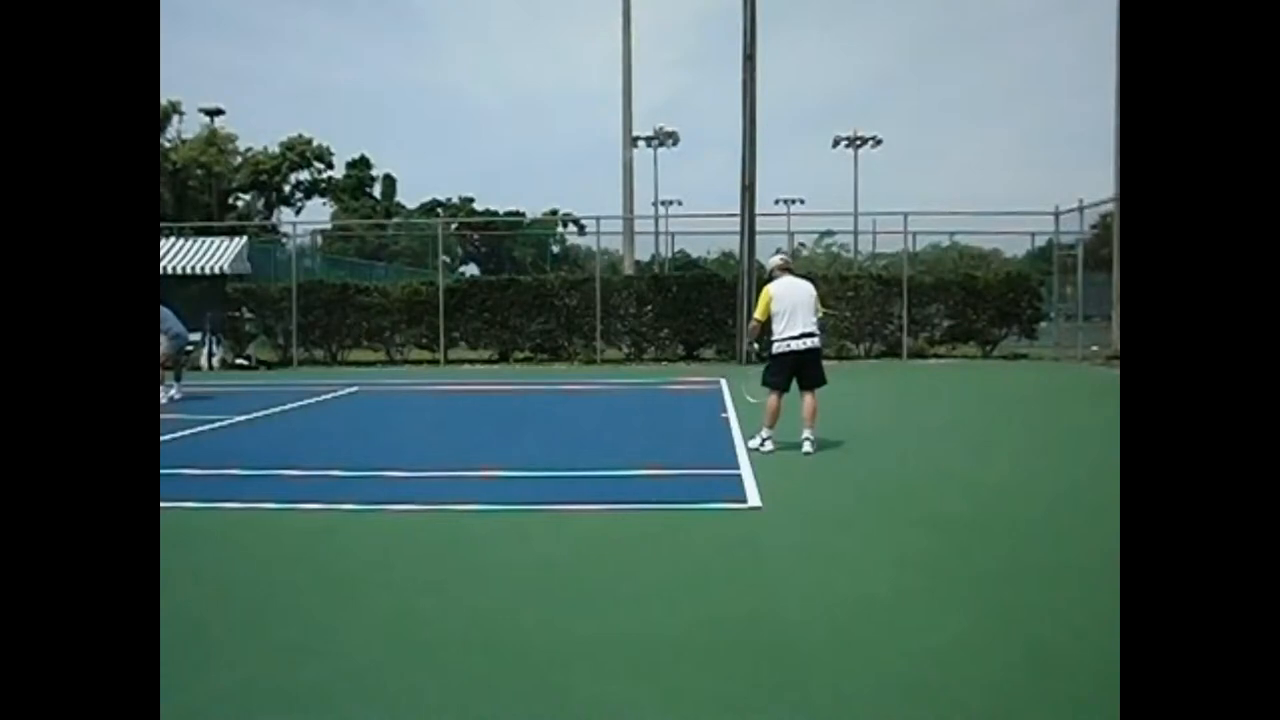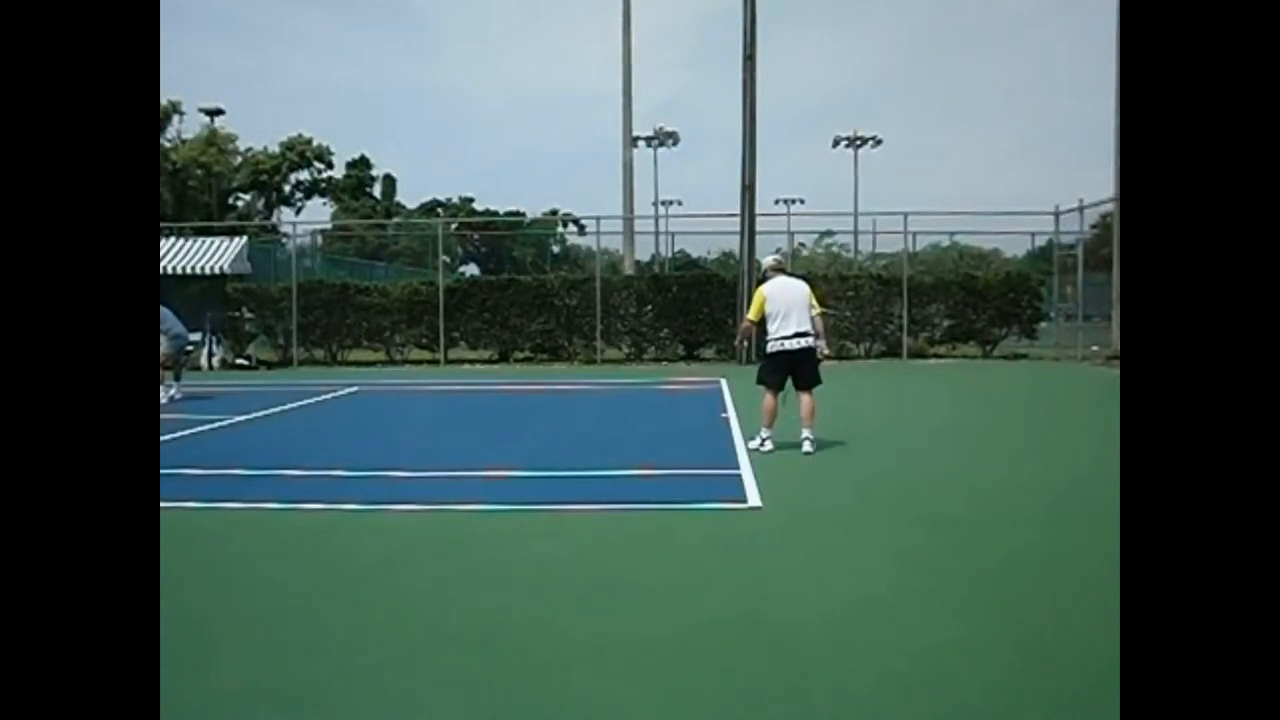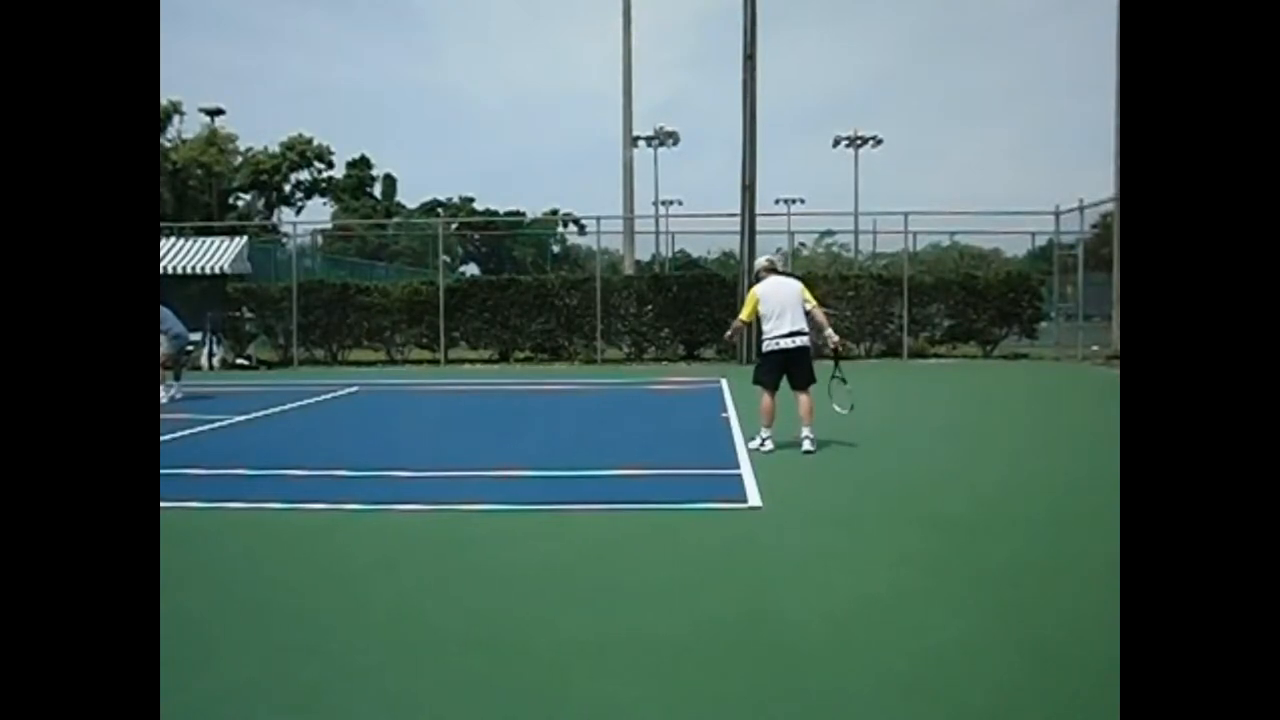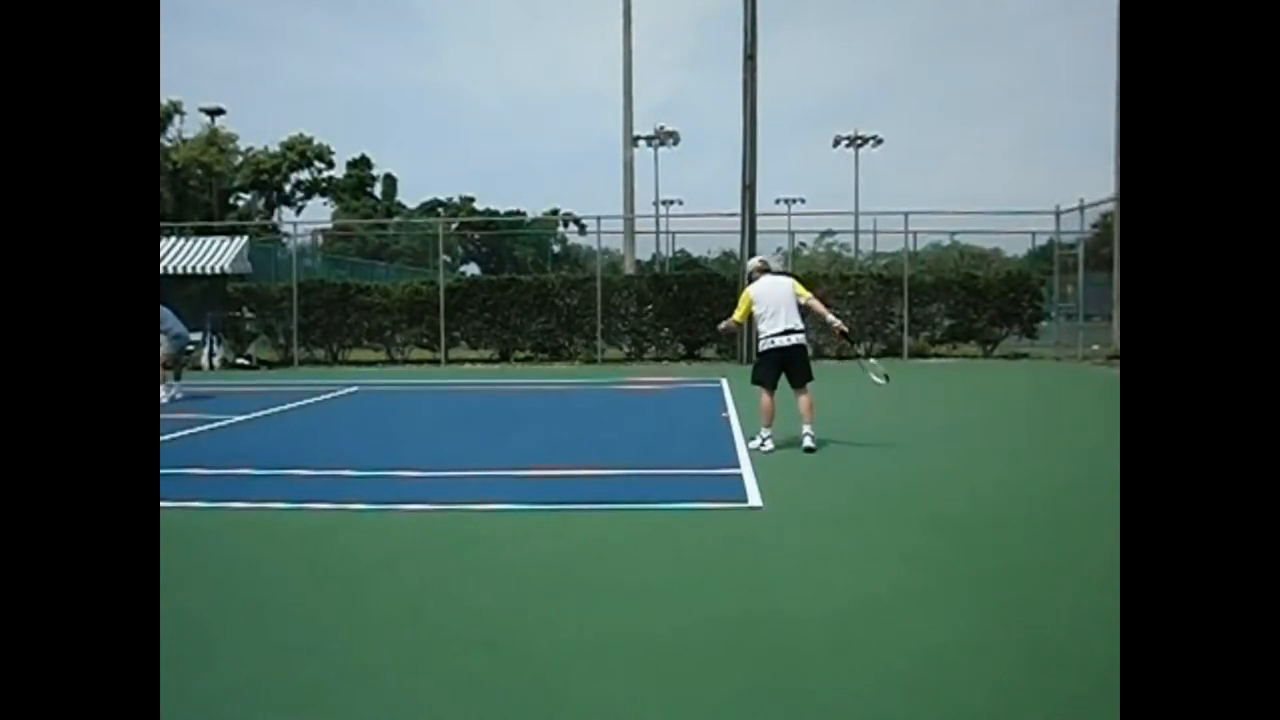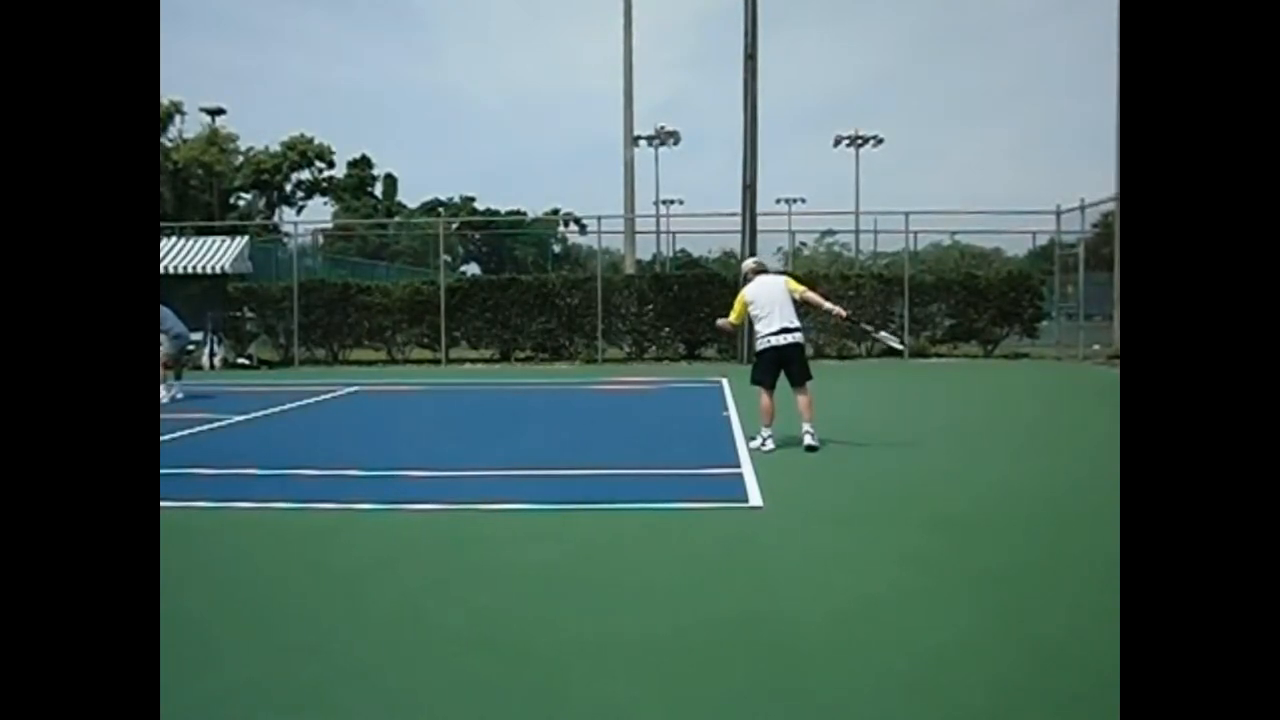
dt=0.7s
person 1, frame 1
left shoulder: (771, 288)
right shoulder: (809, 286)
left elbow: (756, 323)
right elbow: (817, 317)
left wrist: (751, 340)
left hip: (784, 346)
right hip: (810, 344)
left knee: (775, 392)
right knee: (808, 392)
left ankle: (765, 437)
right ankle: (808, 438)
person 1, frame 2
left shoulder: (764, 289)
right shoulder: (803, 285)
left elbow: (749, 323)
right elbow: (816, 316)
left wrist: (741, 338)
right wrist: (821, 342)
left hip: (778, 346)
right hip: (804, 344)
left knee: (771, 392)
right knee: (805, 392)
left ankle: (765, 437)
right ankle: (807, 437)
person 1, frame 3
left shoulder: (758, 290)
right shoulder: (796, 284)
left elbow: (742, 322)
right elbow: (814, 309)
left wrist: (730, 333)
right wrist: (829, 332)
left hip: (774, 346)
right hip: (799, 343)
left knee: (768, 392)
right knee: (803, 391)
left ankle: (765, 438)
right ankle: (807, 436)
person 1, frame 4
left shoulder: (751, 290)
right shoulder: (789, 281)
left elbow: (735, 323)
right elbow: (810, 300)
left wrist: (724, 326)
right wrist: (830, 318)
left hip: (770, 344)
right hip: (796, 341)
left knee: (767, 391)
right knee: (801, 389)
left ankle: (765, 437)
right ankle: (808, 434)
person 1, frame 5
left shoulder: (746, 292)
right shoulder: (782, 280)
left elbow: (732, 325)
right elbow: (806, 294)
left wrist: (720, 322)
right wrist: (828, 306)
left hip: (767, 343)
right hip: (793, 339)
left knee: (766, 391)
right knee: (801, 388)
left ankle: (766, 436)
right ankle: (808, 432)
